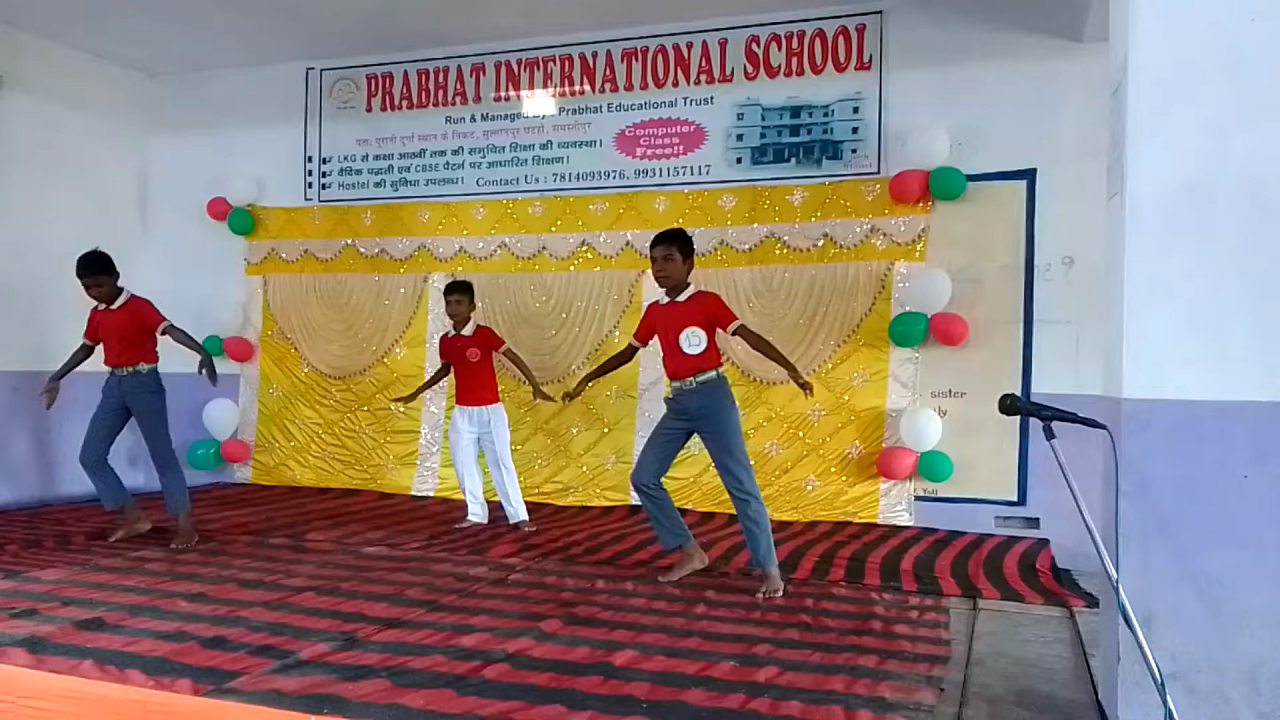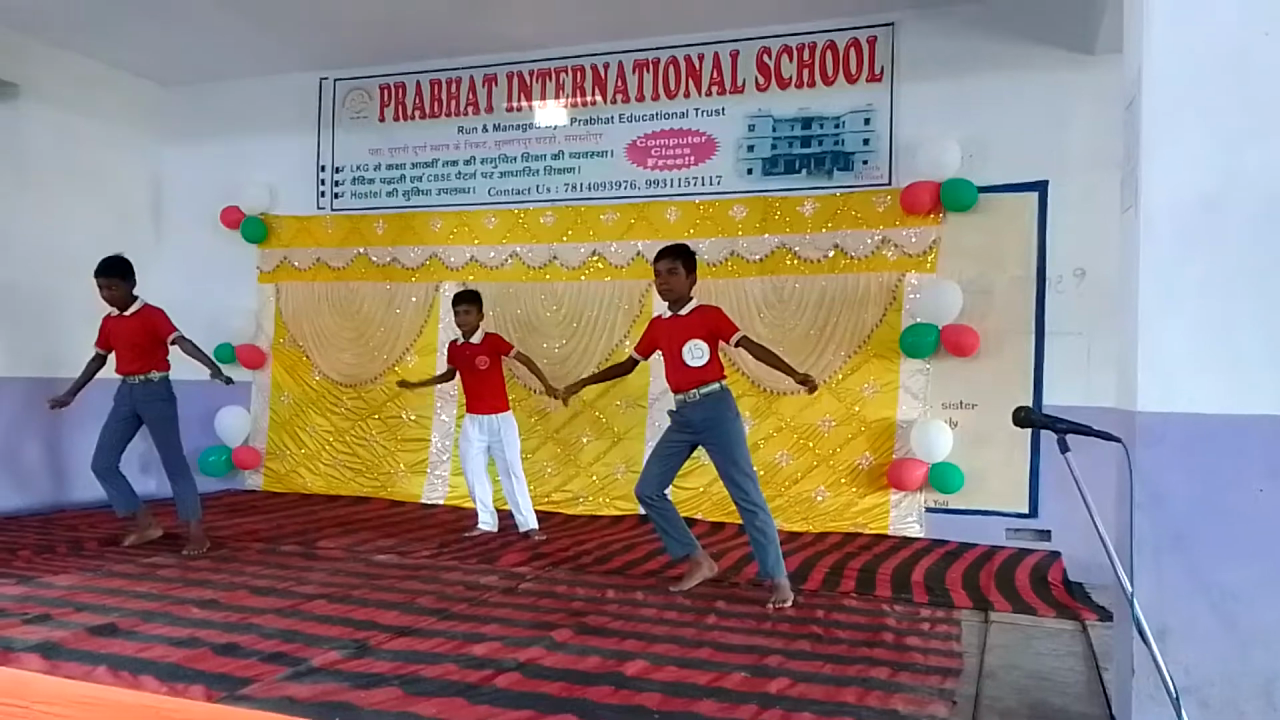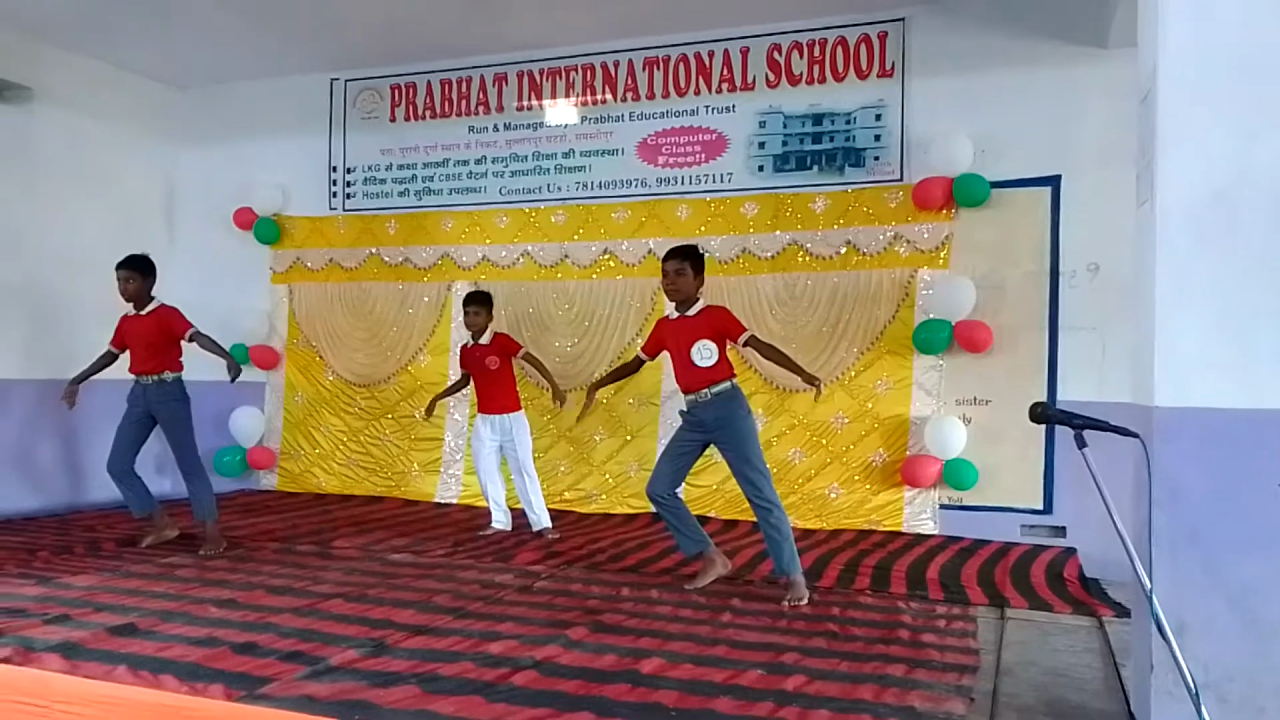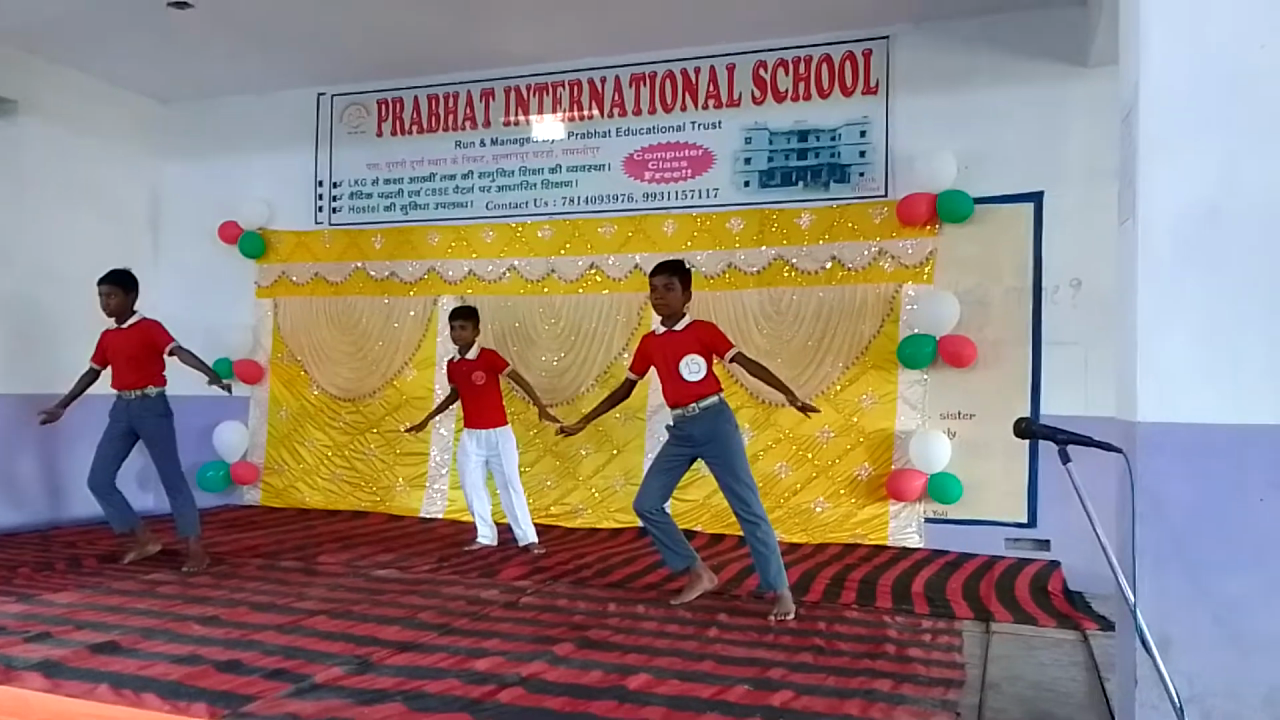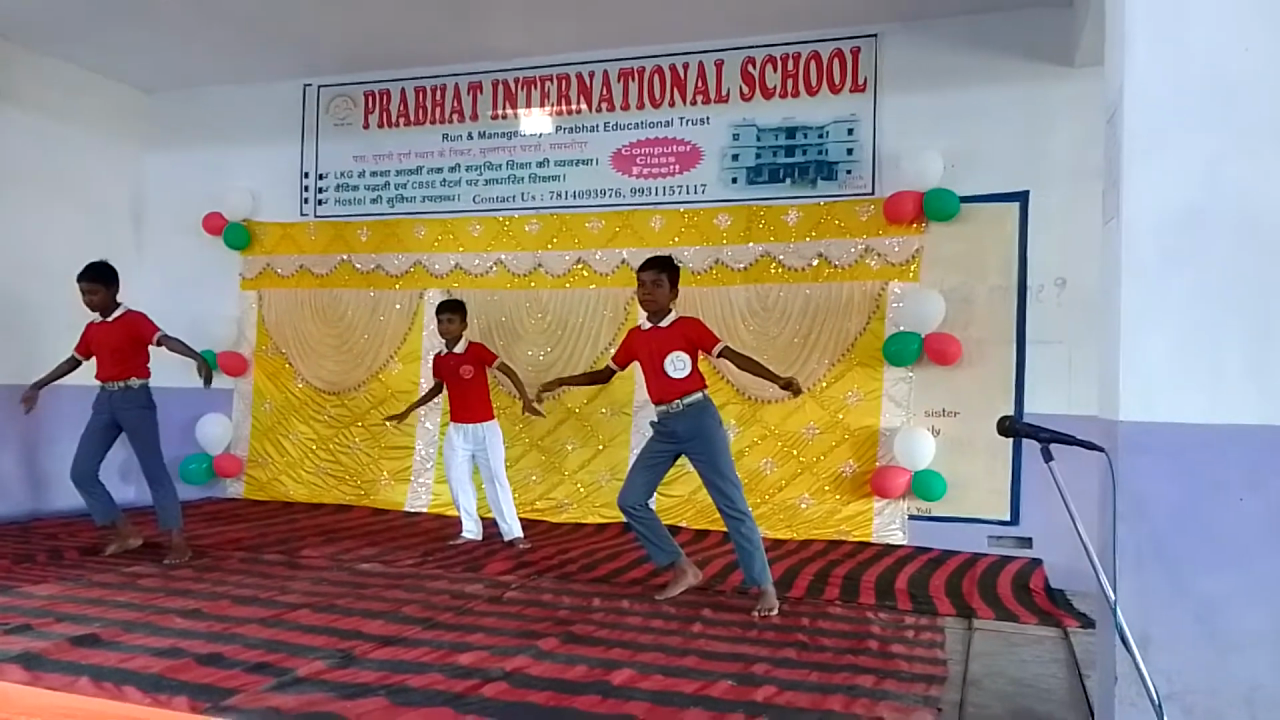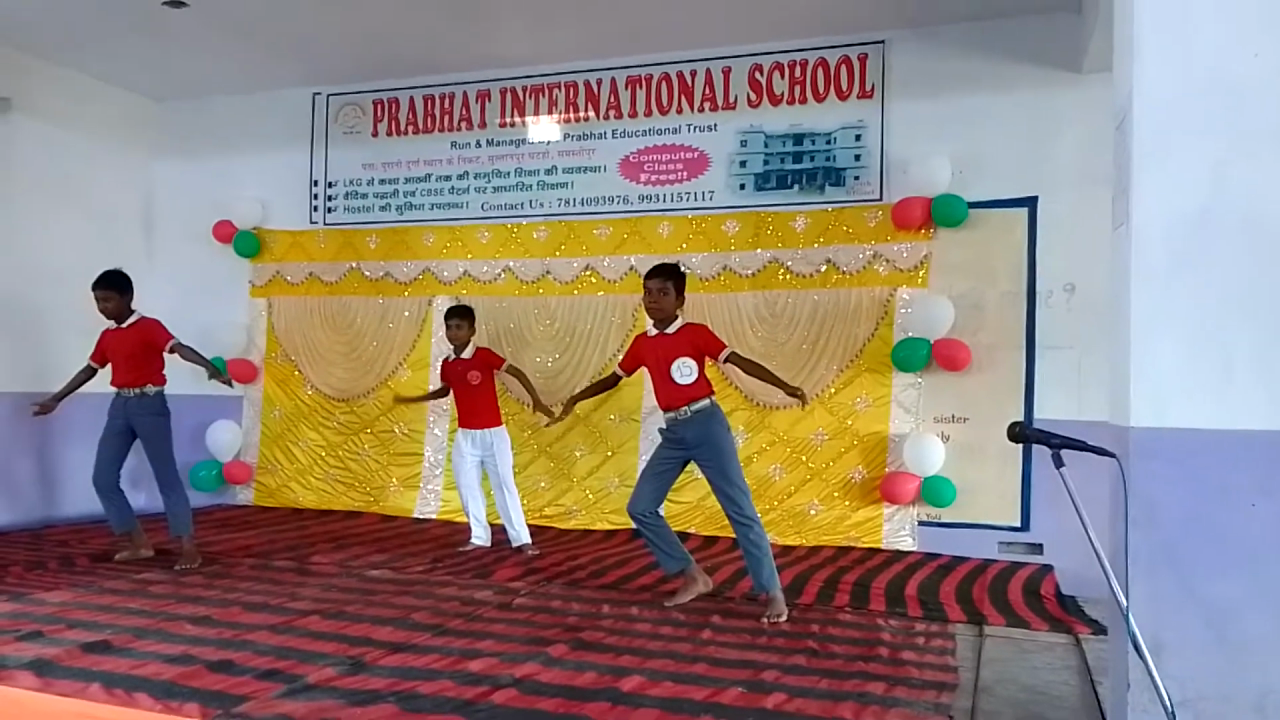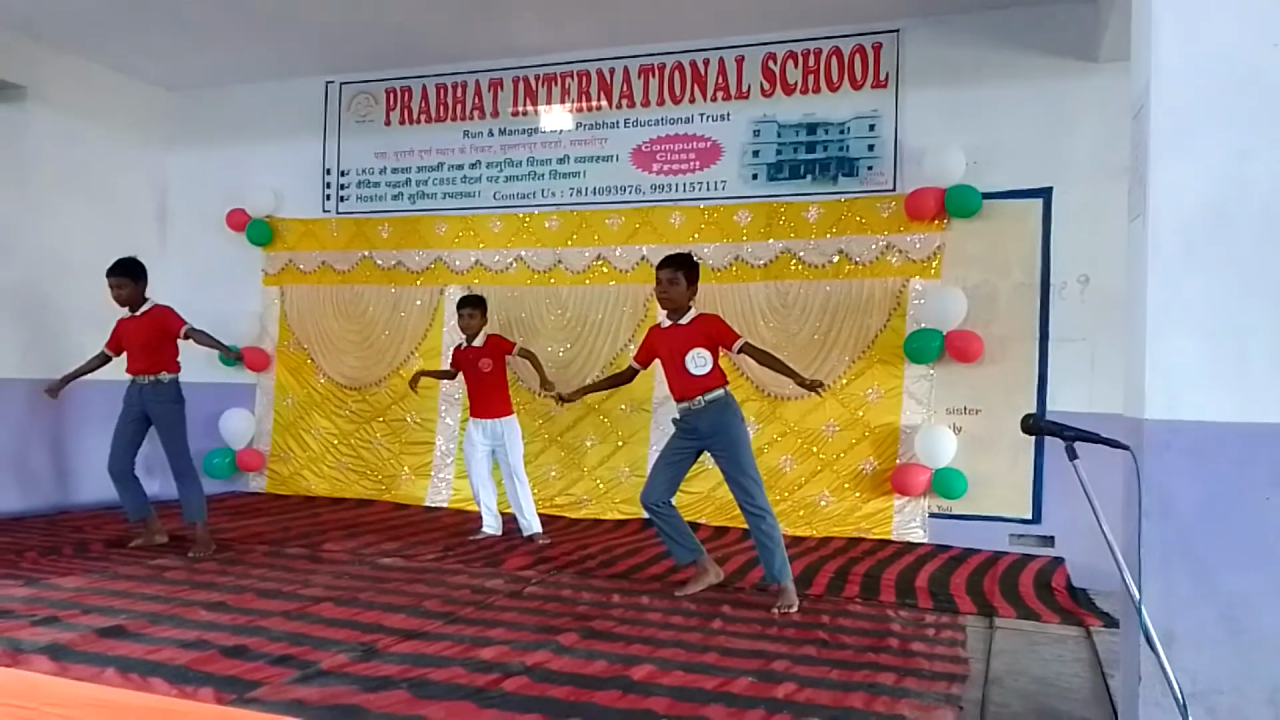
dt=0.5s
person 1, frame 1
left shoulder: (708, 302)
right shoulder: (654, 311)
left elbow: (749, 336)
right elbow: (628, 352)
left wrist: (792, 370)
right wrist: (586, 380)
left hip: (712, 397)
right hip: (678, 402)
left knee: (741, 484)
right knee: (643, 477)
left ankle: (770, 569)
right ankle: (690, 552)
person 1, frame 2
left shoulder: (710, 315)
right shoulder: (657, 326)
left elbow: (751, 346)
right elbow: (628, 365)
left wrist: (795, 375)
right wrist: (584, 383)
left hip: (716, 408)
right hip: (683, 415)
left knee: (746, 495)
right knee: (648, 489)
left ankle: (779, 579)
right ankle: (699, 561)
person 1, frame 3
left shoulder: (717, 315)
right shoulder: (663, 327)
left elbow: (759, 346)
right elbow: (635, 364)
left wrist: (803, 374)
right wrist: (595, 386)
left hip: (728, 407)
right hip: (693, 415)
left knee: (760, 493)
right knee: (659, 489)
left ankle: (794, 577)
right ankle: (712, 559)
person 1, frame 4
left shoulder: (704, 330)
right shoulder: (649, 342)
left elbow: (745, 362)
right elbow: (626, 388)
left wrist: (789, 394)
right wrist: (586, 419)
left hip: (715, 422)
right hip: (680, 429)
left knee: (748, 508)
right knee: (646, 504)
left ankle: (781, 591)
right ankle: (698, 573)
person 1, frame 5
left shoulder: (690, 327)
right shoulder: (635, 337)
left elbow: (734, 357)
right elbow: (605, 374)
left wrist: (778, 380)
right wrist: (562, 382)
left hip: (699, 419)
right hip: (664, 426)
left knee: (732, 504)
right knee: (630, 500)
left ankle: (765, 587)
right ankle: (682, 569)
person 1, frame 6
left shoulder: (696, 333)
right shoulder: (641, 343)
left elbow: (740, 362)
right elbow: (613, 379)
left wrist: (784, 386)
right wrist: (576, 398)
left hip: (706, 425)
right hip: (672, 433)
left knee: (740, 510)
right knee: (640, 507)
left ankle: (773, 594)
right ankle: (693, 577)
person 1, frame 7
left shoulder: (710, 324)
right shoulder: (655, 335)
left elbow: (754, 352)
right elbow: (628, 375)
left wrist: (798, 378)
right wrist: (581, 391)
left hip: (721, 415)
right hip: (686, 424)
left knee: (753, 501)
right knee: (653, 497)
left ankle: (785, 584)
right ankle: (705, 567)
person 2, frame 1
left shoulder: (139, 307)
right shoulder: (96, 314)
left elbow: (171, 330)
right elbow: (86, 348)
left wrist: (203, 353)
right wrist: (56, 378)
left hip: (144, 383)
right hip: (114, 385)
left knee: (162, 455)
right knee: (90, 456)
left ankle: (185, 524)
right ankle: (133, 517)
person 2, frame 2
left shoulder: (152, 315)
right shoulder: (108, 322)
left elbow: (182, 342)
right elbow: (98, 359)
left wrist: (213, 367)
right wrist: (71, 393)
left hip: (155, 392)
right hip: (125, 393)
left knee: (173, 462)
right knee: (102, 463)
left ankle: (197, 531)
right ankle: (145, 523)
person 2, frame 3
left shoulder: (167, 315)
right shoulder: (125, 321)
left elbow: (197, 337)
right elbow: (110, 355)
left wrist: (228, 358)
right wrist: (76, 381)
left hip: (168, 392)
right hip: (139, 394)
left knee: (189, 463)
right knee: (118, 465)
left ankle: (212, 531)
right ankle: (162, 524)
person 2, frame 4
left shoulder: (150, 328)
right shoulder: (107, 336)
left elbow: (179, 351)
right elbow: (92, 373)
left wrist: (210, 373)
right wrist: (61, 406)
left hip: (151, 407)
right hip: (121, 409)
left knee: (172, 478)
right knee: (99, 480)
left ankle: (196, 548)
right ankle: (143, 539)
person 2, frame 5
left shoulder: (135, 320)
right shoulder: (92, 329)
left elbow: (166, 341)
right elbow: (73, 361)
left wrist: (198, 358)
right wrist: (37, 387)
left hip: (134, 399)
right hip: (105, 401)
left knee: (154, 470)
right knee: (81, 472)
left ankle: (178, 541)
right ankle: (125, 533)
person 2, frame 6
left shoulder: (149, 327)
right shoulder: (107, 336)
left elbow: (179, 348)
right elbow: (89, 370)
left wrist: (209, 367)
right wrist: (56, 399)
left hip: (149, 405)
right hip: (119, 407)
left knee: (166, 477)
right knee: (103, 478)
left ankle: (189, 547)
right ankle: (139, 542)
person 2, frame 7
left shoulder: (163, 315)
right shoulder: (122, 325)
left elbow: (193, 333)
right elbow: (103, 357)
left wrist: (225, 349)
right wrist: (65, 380)
left hip: (163, 392)
right hip: (135, 394)
left knee: (180, 464)
right knee: (118, 465)
left ankle: (203, 535)
right ankle: (153, 529)
person 3, frame 1
left shoulder: (484, 334)
right shoulder: (445, 340)
left elbow: (513, 357)
left wrist: (535, 386)
right wrist: (416, 392)
left hip: (490, 411)
right hip: (462, 413)
left knee: (501, 463)
right knee: (464, 465)
left ankle: (519, 516)
right ankle: (476, 513)
person 3, frame 2
left shoulder: (493, 341)
right shoulder: (454, 348)
left elbow: (524, 360)
right elbow: (450, 374)
left wrist: (546, 385)
right wrist: (418, 385)
left hip: (500, 419)
right hip: (473, 421)
left knee: (511, 471)
right knee: (474, 473)
left ankle: (528, 524)
right ankle: (486, 522)
person 3, frame 3
left shoulder: (502, 341)
right shoulder: (465, 350)
left elbow: (533, 361)
left wrist: (555, 387)
right wrist: (436, 398)
left hip: (512, 418)
right hip: (484, 422)
left knee: (524, 470)
right knee: (486, 472)
left ankle: (542, 523)
right ankle: (499, 521)
person 3, frame 4
left shoulder: (489, 357)
right shoulder: (452, 365)
left elbow: (518, 379)
left wrist: (541, 407)
right wrist: (428, 419)
left hip: (498, 433)
right hip: (471, 436)
left knee: (510, 485)
right knee: (472, 487)
left ankle: (528, 538)
right ankle: (486, 536)
person 3, frame 5
left shoulder: (477, 350)
right shoulder: (439, 359)
left elbow: (508, 370)
left wrist: (526, 399)
right wrist: (409, 409)
left hip: (485, 428)
right hip: (457, 430)
left knee: (496, 480)
right knee: (458, 482)
left ankle: (513, 533)
right ankle: (471, 530)
person 3, frame 6
left shoulder: (484, 355)
right shoulder: (447, 364)
left elbow: (516, 372)
left wrist: (536, 400)
right wrist: (415, 400)
left hip: (493, 433)
right hip: (465, 436)
left knee: (504, 485)
right knee: (467, 487)
left ankle: (522, 539)
right ankle: (479, 537)
person 3, frame 7
left shoulder: (496, 342)
right shoulder: (459, 352)
left elbow: (528, 354)
right elbow: (451, 374)
left wrist: (544, 378)
right wrist: (423, 373)
left hip: (504, 422)
right hip: (476, 425)
left knee: (515, 475)
right knee: (478, 476)
left ankle: (533, 528)
right ankle: (490, 526)
